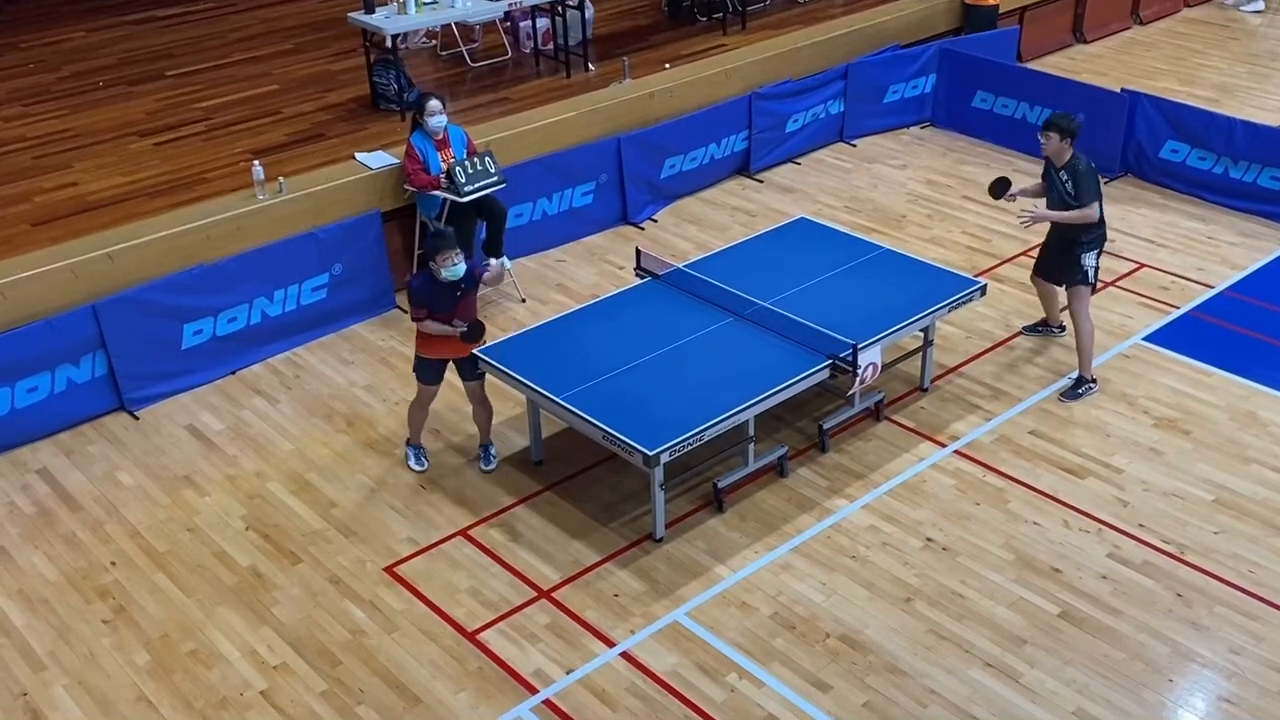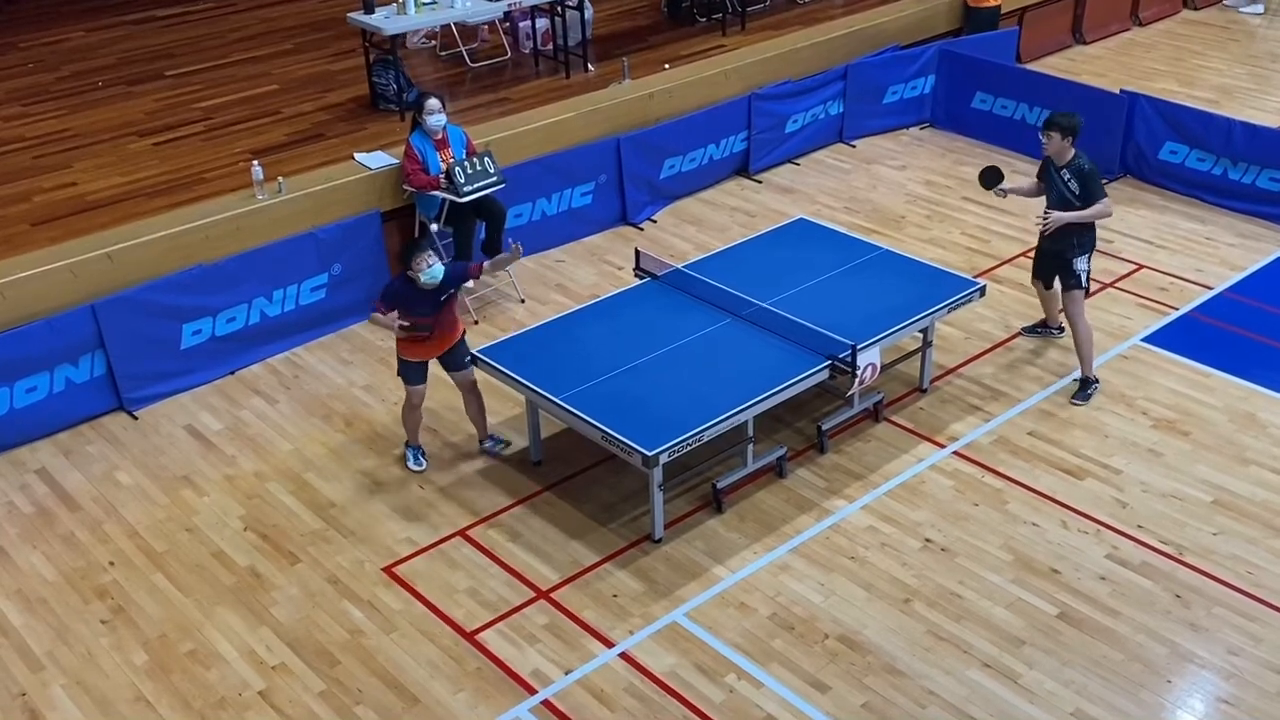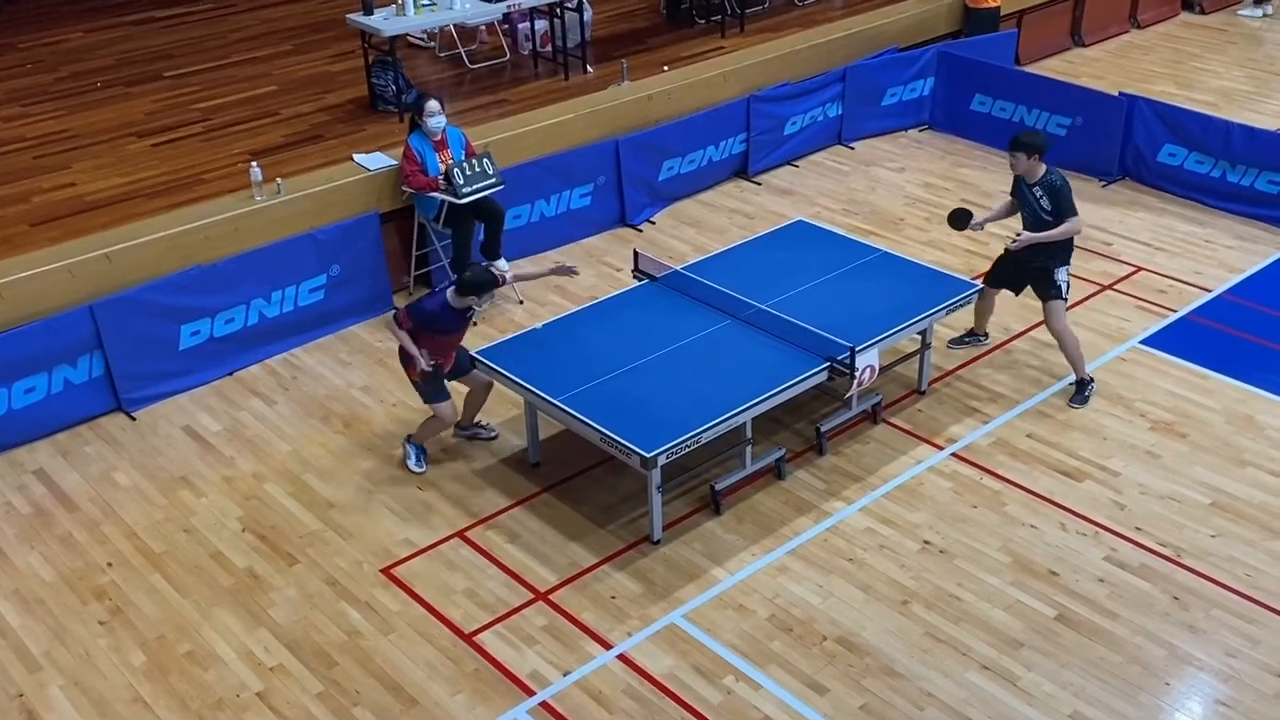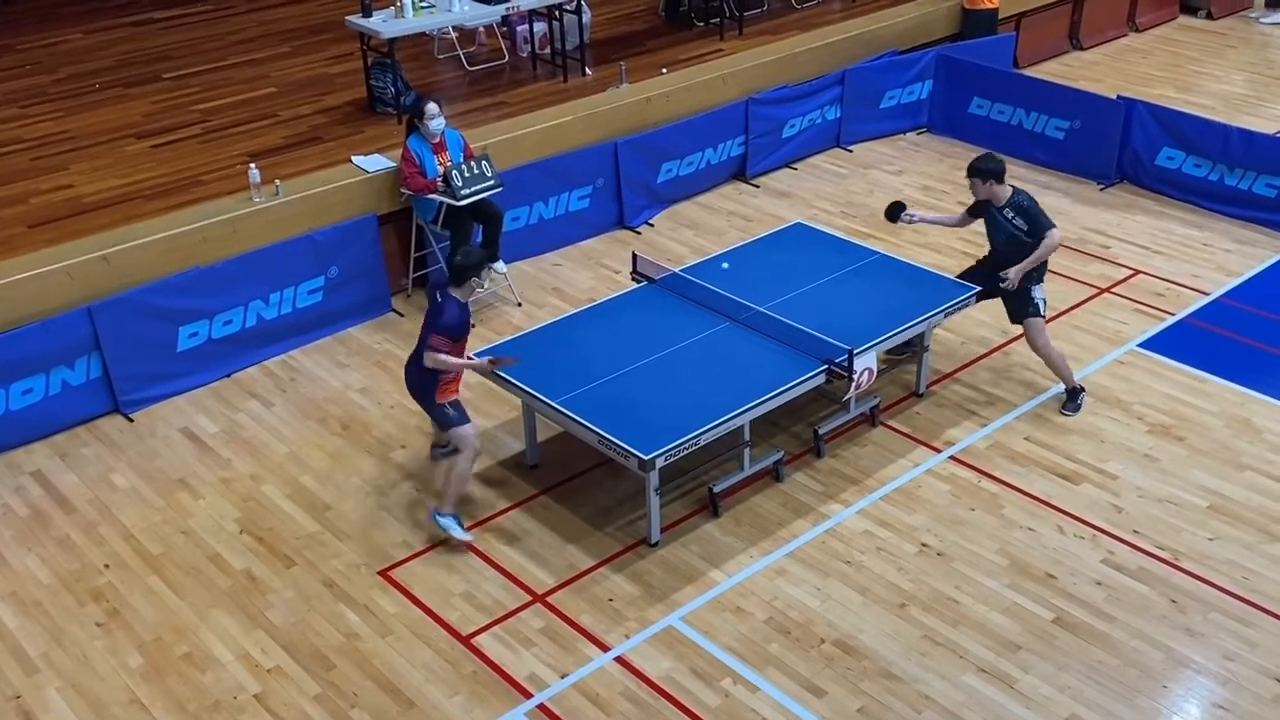
dt=0.4s
person 1, frame 1
left shoulder: (1081, 170)
right shoulder: (1051, 161)
left elbow: (1092, 214)
left wrist: (1050, 215)
right wrist: (1020, 192)
left hip: (1085, 242)
right hip: (1060, 235)
left knee: (1078, 307)
right knee: (1041, 278)
left ankle: (1086, 379)
right ankle: (1053, 323)
person 1, frame 2
left shoulder: (1084, 169)
right shoulder: (1049, 161)
left elbow: (1105, 208)
left wrist: (1066, 216)
right wrist: (1011, 188)
left hip: (1076, 246)
right hip: (1051, 238)
left knee: (1074, 311)
right knee: (1041, 283)
left ankle: (1089, 379)
right ankle: (1052, 324)
person 1, frame 3
left shoulder: (1056, 185)
right shoulder: (1020, 178)
left elbow: (1075, 226)
left wrist: (1034, 237)
right wrist: (984, 219)
left hip: (1052, 260)
right hip: (1023, 251)
left knee: (1056, 324)
right knee: (984, 289)
left ankle: (1084, 380)
right ankle: (978, 333)
person 1, frame 4
left shoulder: (1024, 204)
right shoulder: (984, 201)
left elbow: (1054, 238)
right elbow: (963, 220)
left wrist: (1020, 269)
right wrist: (920, 217)
left hip: (1023, 278)
right hip: (993, 267)
left knee: (1038, 343)
left ankle: (1075, 389)
person 2, frame 1
left shoulder: (469, 270)
right shoulder: (420, 285)
left elbow: (490, 278)
right elbow: (421, 323)
left wrist: (497, 274)
right wrist: (454, 330)
left hip: (469, 345)
right hip: (432, 348)
left knee: (478, 396)
right knee: (425, 398)
left ankle: (486, 444)
right ankle: (413, 444)
person 2, frame 2
left shoulder: (450, 272)
right shoulder: (398, 288)
left elbow: (489, 267)
right elbow: (374, 315)
left wrist: (511, 257)
right wrist: (392, 325)
left hip: (449, 337)
right hip: (413, 347)
left knee: (470, 386)
right knee: (415, 400)
left ankle: (485, 438)
right ankle: (413, 445)
person 2, frame 3
left shoulder: (470, 289)
right shoulder: (430, 308)
left elbow: (512, 276)
right elbow: (395, 324)
left wrist: (552, 271)
right wrist: (416, 355)
left hip: (449, 352)
right hip: (425, 365)
left knee: (483, 382)
right knee: (446, 414)
left ankle: (465, 426)
right ankle: (415, 443)
person 2, frame 4
left shoulder: (442, 290)
right shoulder: (452, 316)
right elbow: (431, 359)
right wrist: (470, 363)
left hip: (417, 375)
right hip: (434, 386)
right knee: (471, 447)
left ankle: (441, 446)
right ankle: (445, 513)
person 3, frame 1
left shoulder: (457, 133)
right shoulder: (416, 142)
right elbow: (413, 177)
right wrist: (437, 181)
right hip: (437, 198)
left knee: (498, 210)
right knee: (467, 218)
left ankle: (495, 252)
person 3, frame 2
left shoulder: (457, 133)
right shoulder: (415, 142)
right elbow: (412, 177)
right wrist: (437, 181)
right hip: (437, 198)
left knee: (497, 210)
right knee: (466, 218)
left ankle: (493, 251)
person 3, frame 3
left shoulder: (455, 134)
right shoulder: (414, 143)
right elbow: (411, 179)
right wrist: (436, 183)
right hip: (436, 200)
left knee: (496, 212)
right knee: (465, 221)
left ankle: (492, 254)
right ankle: (460, 270)
person 3, frame 4
left shoulder: (454, 136)
right shoulder: (413, 146)
right elbow: (410, 181)
right wrist: (434, 185)
right hip: (435, 202)
left knee: (495, 213)
right knee: (463, 222)
left ankle: (490, 255)
